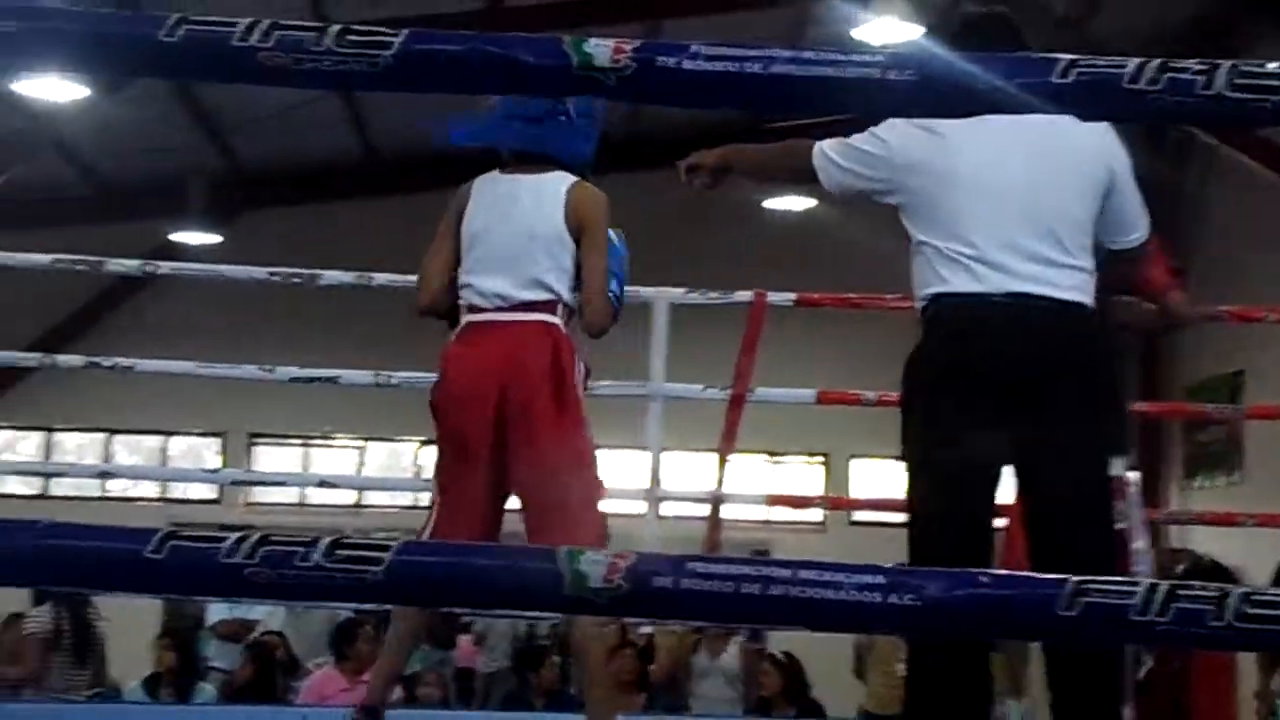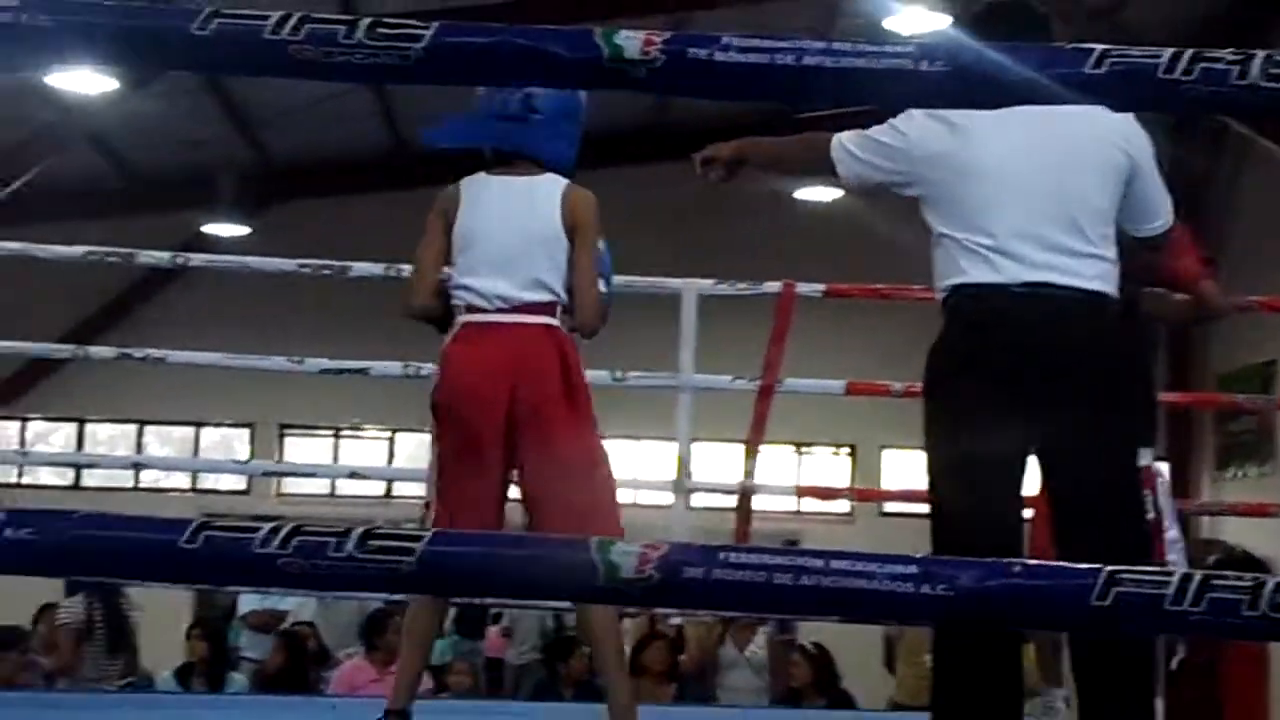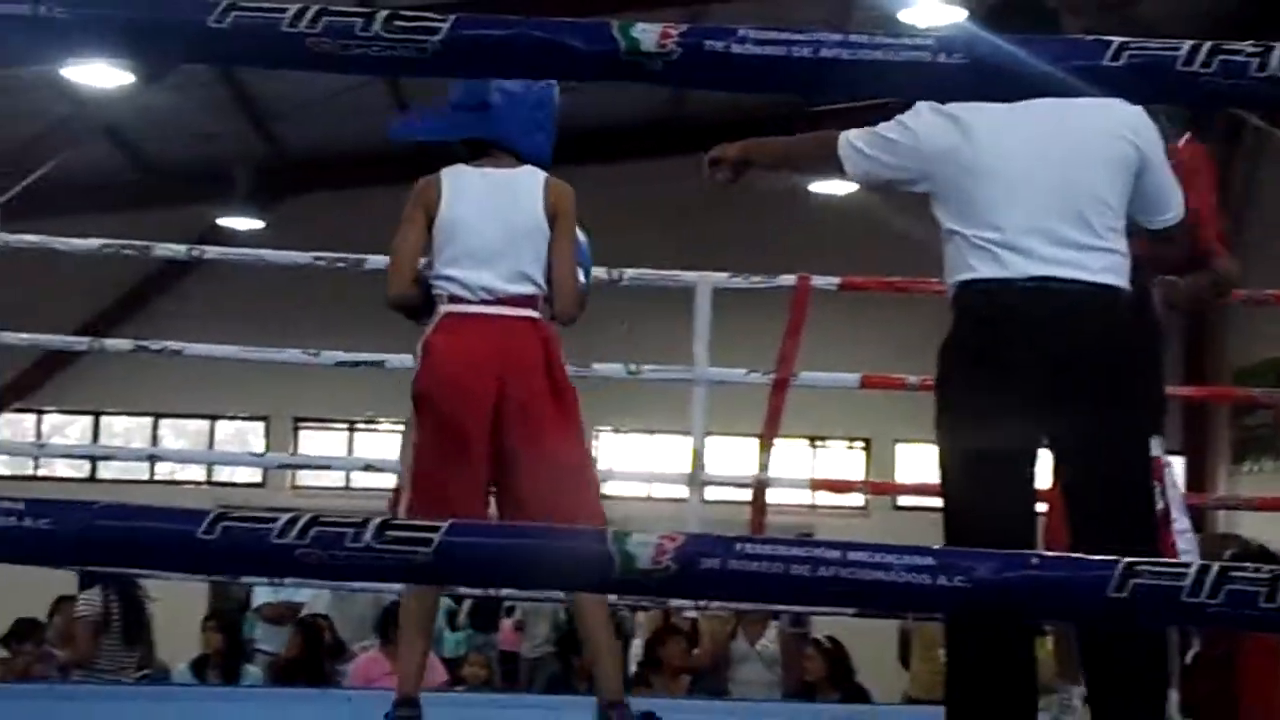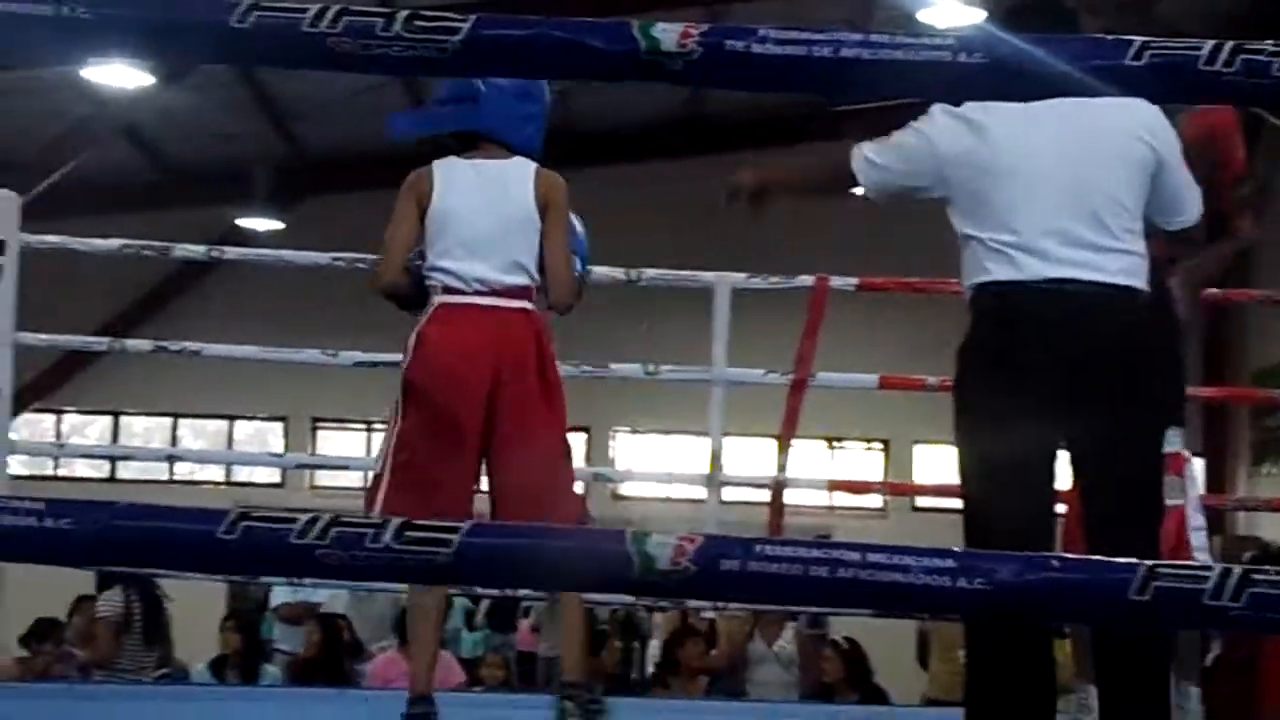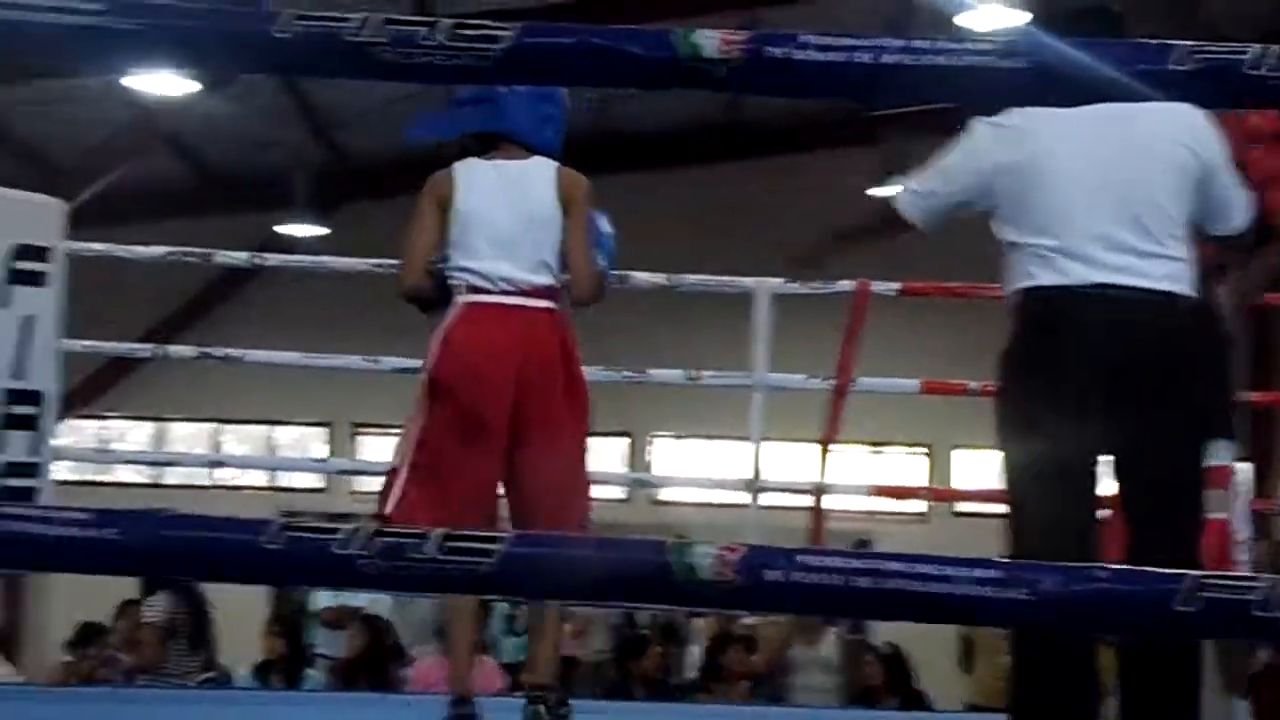
dt=0.1s
person 1, frame 1
left shoulder: (917, 139)
right shoulder: (1091, 136)
left elbow: (803, 160)
right elbow: (1132, 247)
left wrist: (723, 158)
left hip: (962, 347)
right hip: (1067, 345)
left knee: (948, 556)
right knee: (1080, 553)
person 1, frame 2
left shoulder: (938, 128)
right shoulder: (1112, 127)
left elbow: (821, 154)
right elbow: (1155, 237)
left wrist: (739, 151)
left hip: (983, 333)
right hip: (1090, 336)
left knee: (973, 545)
right knee: (1110, 544)
person 1, frame 3
left shoulder: (946, 120)
right shoulder: (1121, 118)
left elbow: (831, 150)
right elbow: (1170, 225)
left wrist: (747, 152)
left hip: (991, 341)
right hip: (1105, 345)
left knee: (987, 542)
right knee: (1119, 540)
person 1, frame 4
left shoulder: (961, 126)
right shoulder: (1138, 117)
left elbow: (849, 170)
right elbow: (1185, 224)
left wrist: (766, 180)
left hip: (1014, 332)
right hip: (1121, 331)
left knee: (1008, 543)
right knee: (1128, 544)
person 1, frame 5
left shoulder: (1006, 133)
right shoulder: (1185, 123)
left elbow: (903, 209)
right elbow: (1236, 227)
left wrist: (833, 237)
left hip: (1058, 339)
right hip: (1167, 335)
left knee: (1053, 549)
right knee: (1167, 548)
person 2, frame 1
left shoulder: (471, 194)
right shoulder: (583, 199)
left elbow: (429, 298)
right elbow: (595, 318)
right wrist: (607, 296)
left hip: (470, 361)
right hip: (540, 364)
left knee: (447, 539)
right knee: (573, 546)
person 2, frame 2
left shoulder: (454, 196)
right shoulder: (573, 202)
left elbow: (420, 299)
right elbow: (588, 318)
right wrist: (589, 288)
left hip: (469, 363)
right hip: (542, 364)
right knee: (584, 538)
person 2, frame 3
left shoulder: (433, 188)
right shoulder: (553, 192)
left elbow: (399, 290)
right elbow: (566, 307)
right wrist: (571, 279)
left hip: (451, 355)
right hip: (524, 358)
left knee: (433, 532)
right knee: (572, 532)
person 2, frame 4
left shoulder: (426, 179)
right shoulder: (546, 183)
left elbow: (390, 277)
right elbow: (562, 294)
right wrist: (573, 272)
left hip: (445, 343)
right hip: (517, 345)
left knee: (430, 522)
right knee: (546, 521)
person 2, frame 5
left shoulder: (447, 181)
right shoulder: (567, 183)
left elbow: (413, 281)
right elbow: (584, 289)
right wrist: (600, 264)
left hip: (470, 343)
right hip: (542, 346)
left knee: (456, 523)
right knee: (552, 524)
